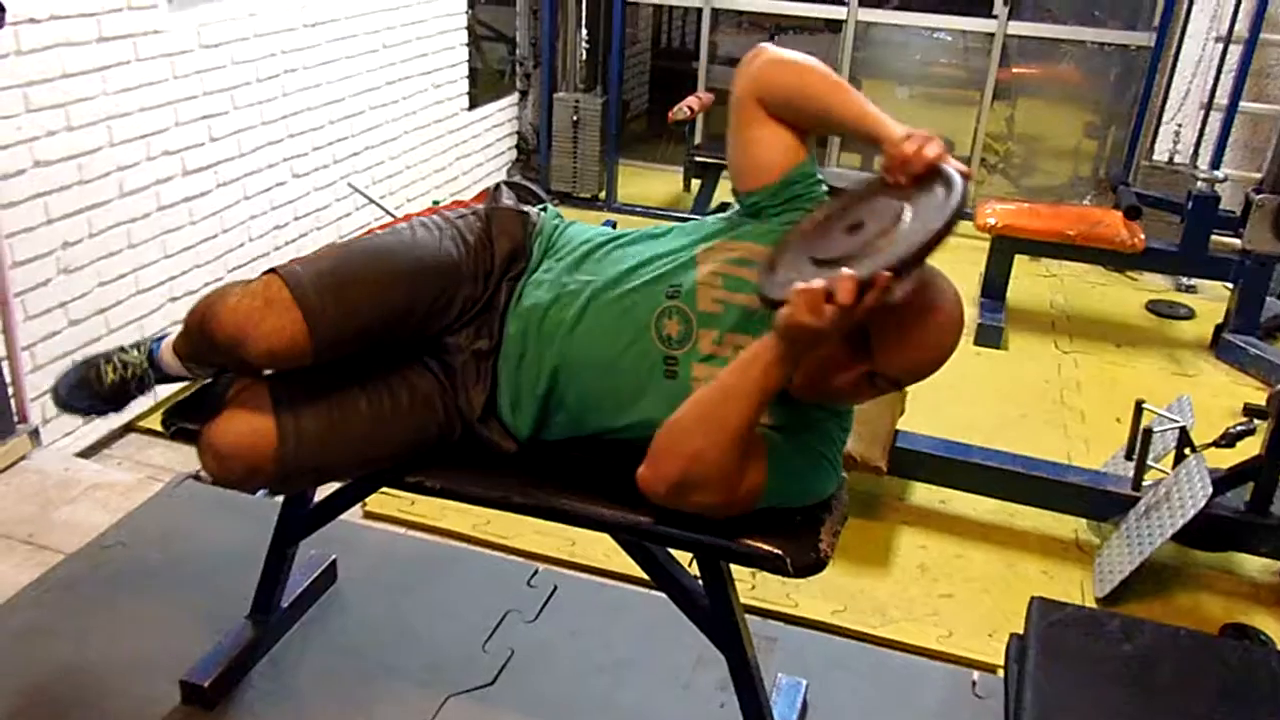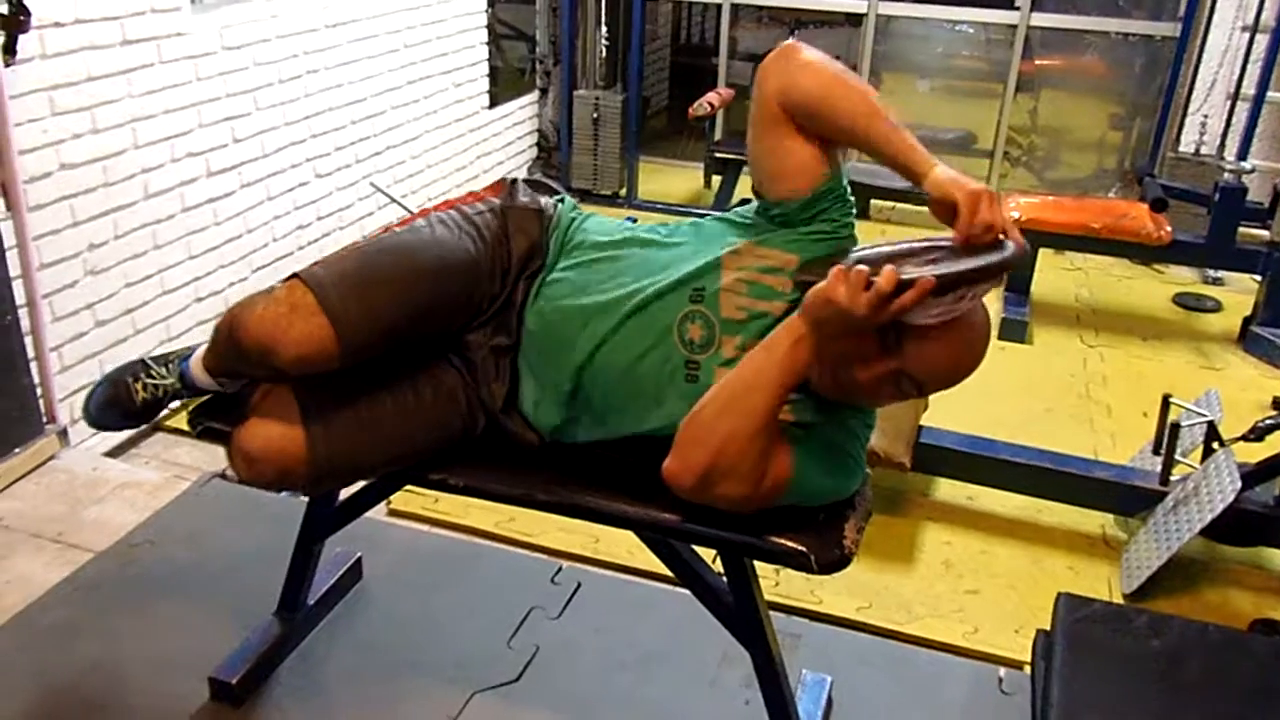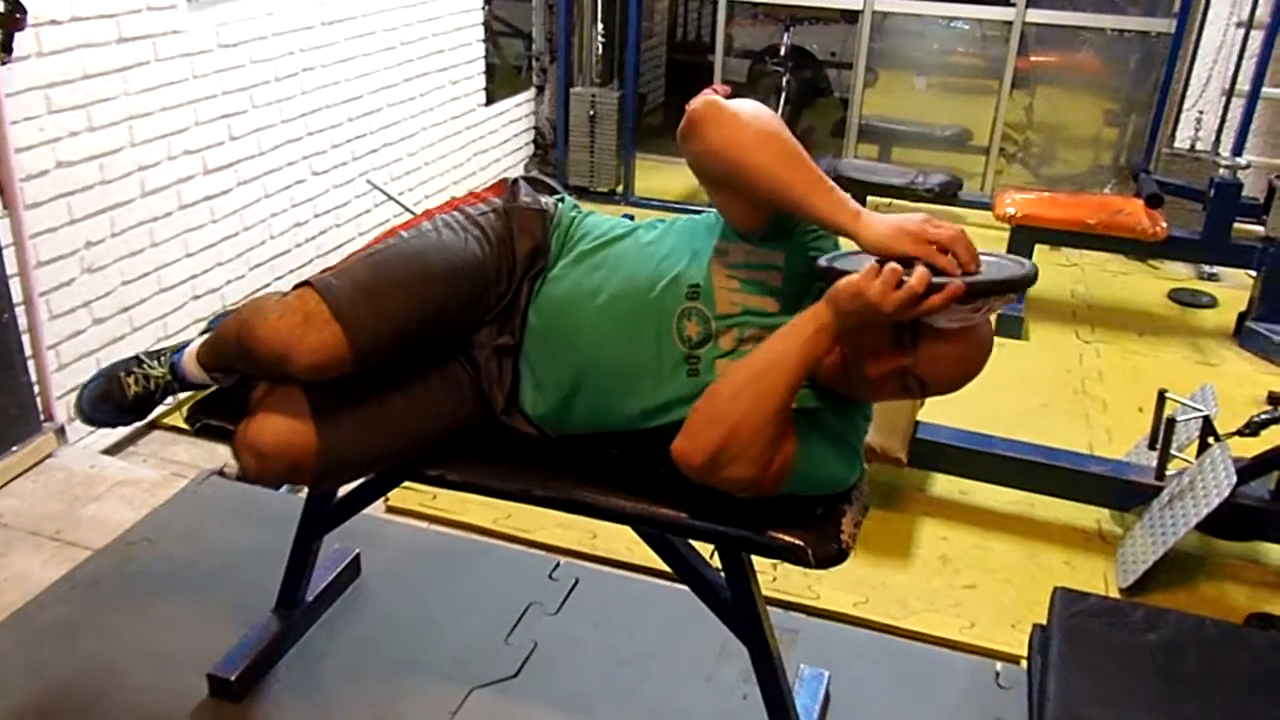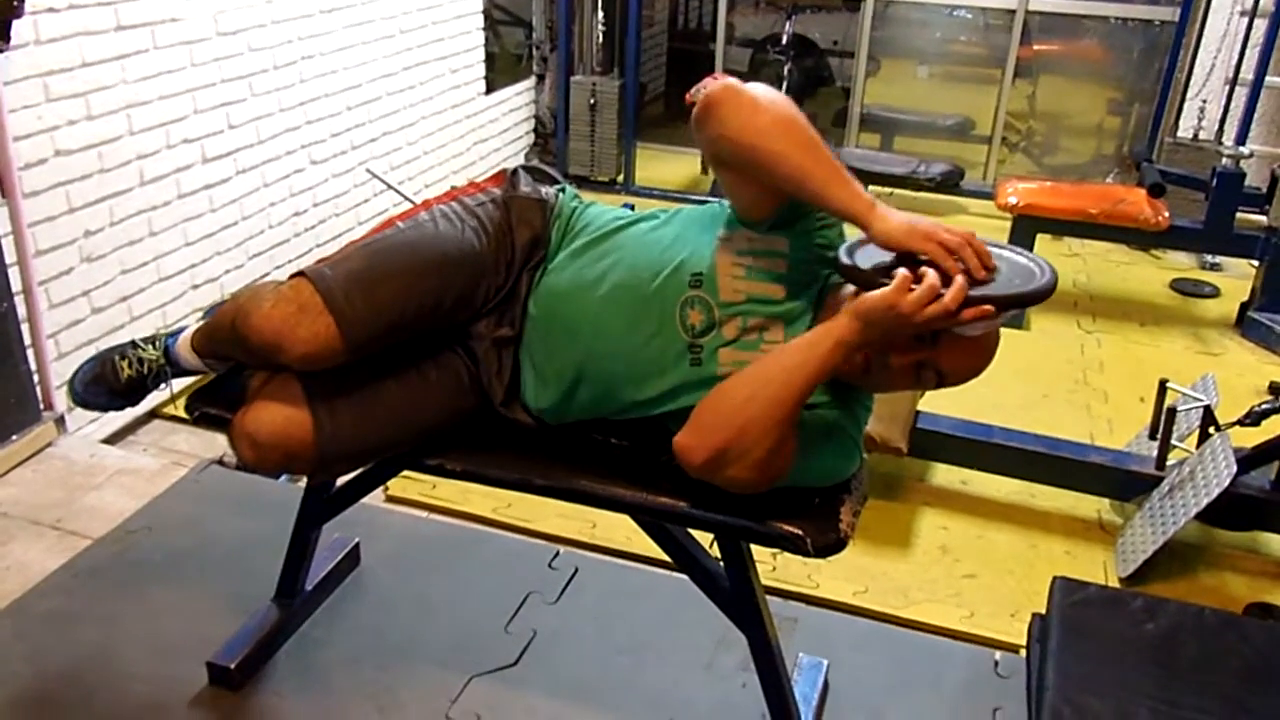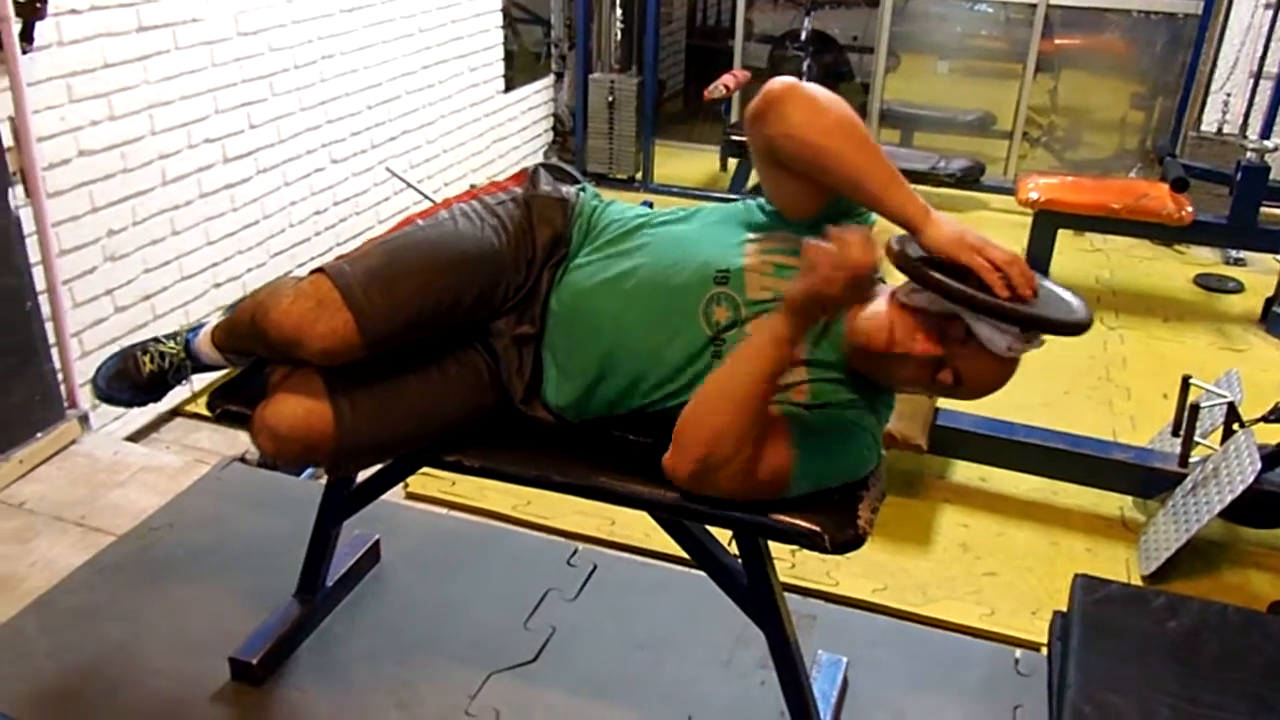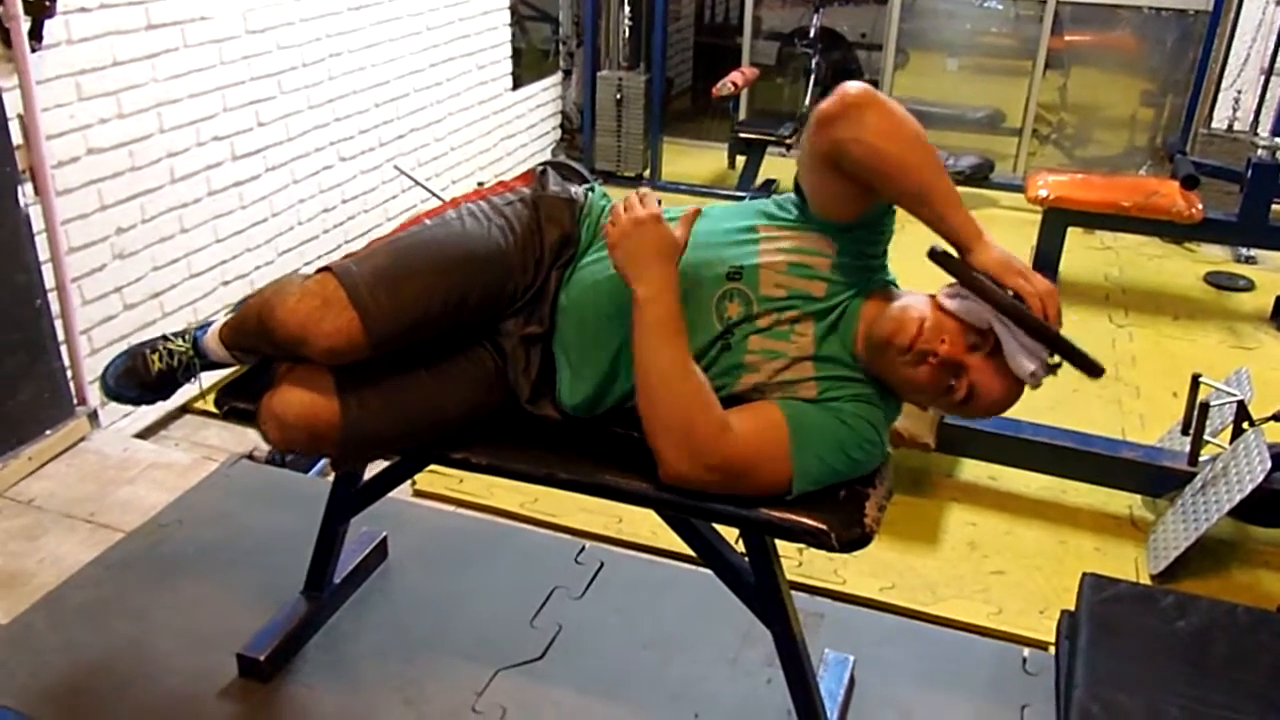
dt=0.4s
person 1, frame 1
left shoulder: (808, 454)
right shoulder: (795, 234)
left elbow: (670, 478)
right elbow: (761, 72)
left wrist: (781, 352)
right wrist: (888, 133)
left hip: (482, 396)
left knee: (232, 450)
right knee: (251, 325)
left ankle: (227, 382)
right ankle: (178, 356)
person 1, frame 2
left shoulder: (829, 447)
right shoulder: (821, 242)
left elbow: (696, 469)
right elbow: (789, 71)
left wrist: (814, 334)
right wrist: (927, 170)
left hip: (502, 383)
left knee: (266, 452)
right knee: (282, 330)
left ankle: (243, 377)
right ankle: (208, 366)
person 1, frame 3
left shoulder: (830, 442)
right shoulder: (807, 239)
left elbow: (704, 452)
right elbow: (710, 122)
left wrist: (828, 321)
right wrist: (857, 220)
left hip: (505, 385)
left knee: (269, 447)
right knee: (301, 337)
left ankle: (240, 380)
right ankle: (202, 359)
person 1, frame 4
left shoulder: (831, 431)
right shoulder: (812, 234)
left elbow: (707, 450)
right elbow: (724, 105)
left wrist: (851, 338)
right wrist: (877, 214)
left hip: (508, 376)
left knee: (266, 437)
right knee: (291, 327)
left ankle: (241, 362)
right ankle: (195, 346)
person 1, frame 5
left shoulder: (846, 434)
right shoulder: (835, 228)
left elbow: (701, 464)
right elbow: (780, 106)
left wrist: (793, 320)
right wrist: (928, 223)
left hip: (525, 375)
left knee: (288, 429)
right knee: (310, 320)
left ankle: (259, 364)
right ankle: (213, 342)
person 1, frame 6
left shoulder: (848, 430)
right shoulder: (853, 242)
left elbow: (689, 456)
right elbow: (852, 112)
left wrist: (651, 286)
right wrist: (979, 248)
left hip: (532, 369)
left knee: (295, 419)
right knee: (314, 324)
left ankle: (257, 368)
right ankle: (221, 340)
